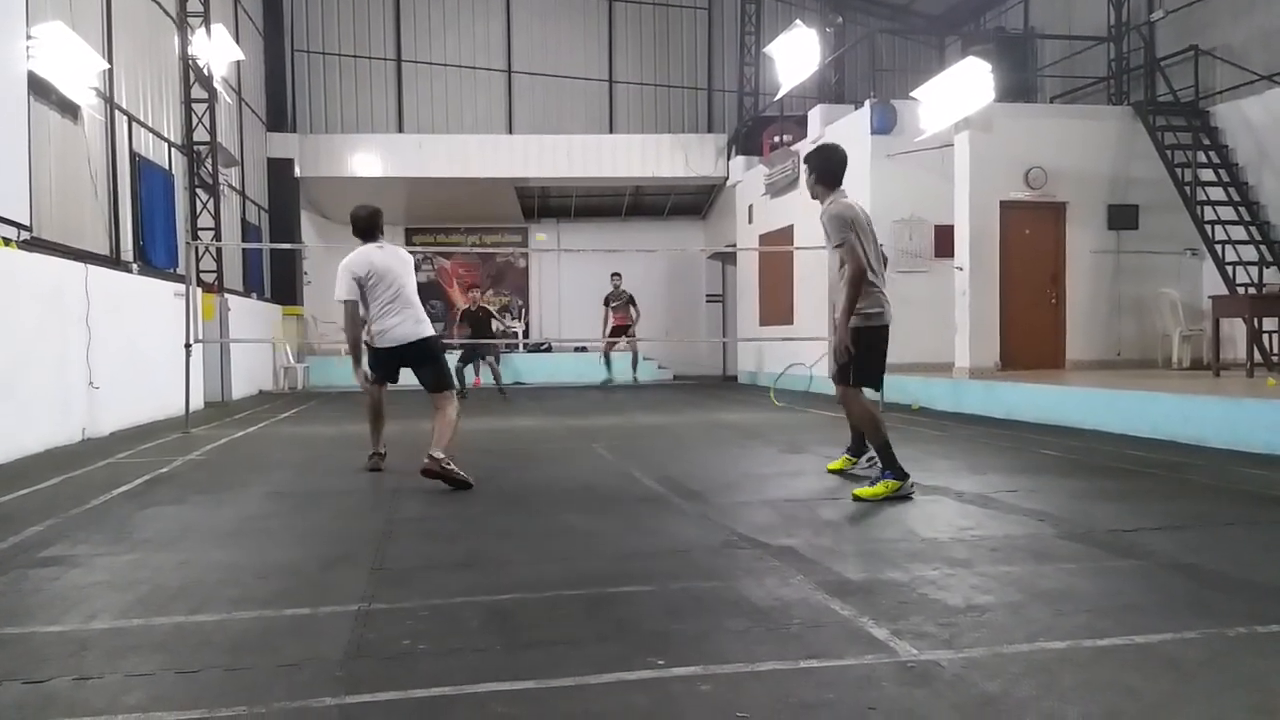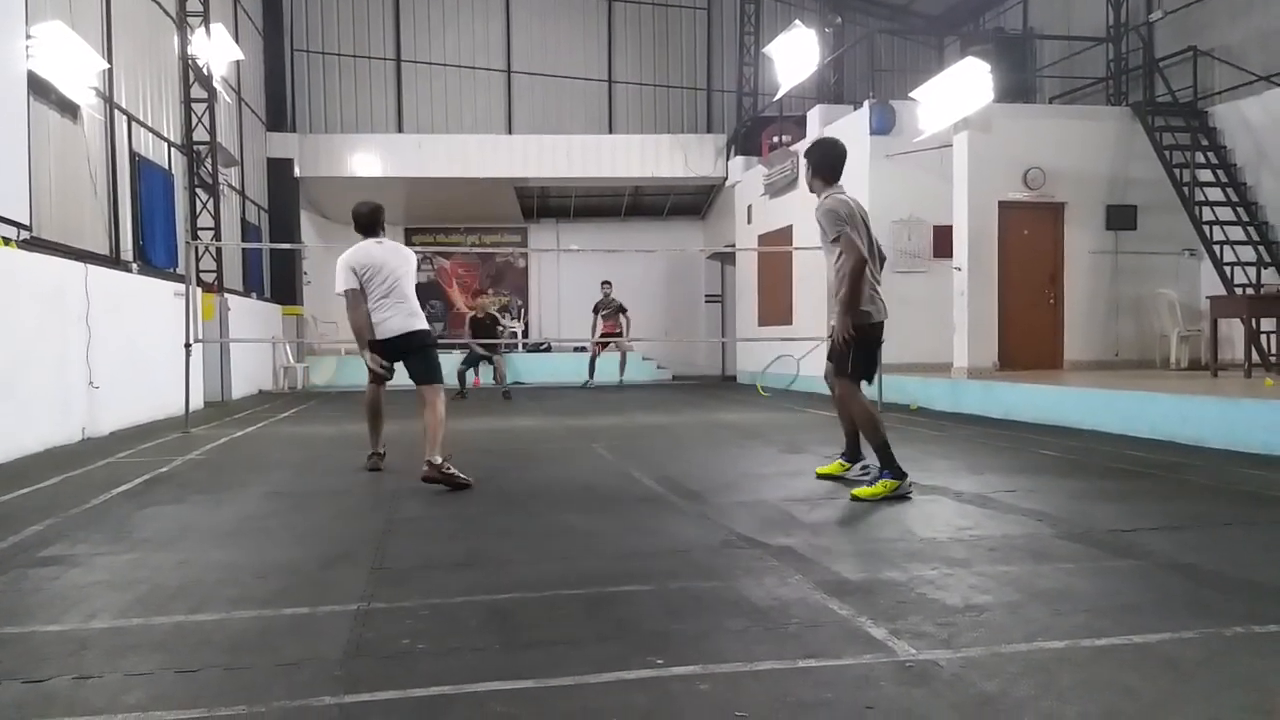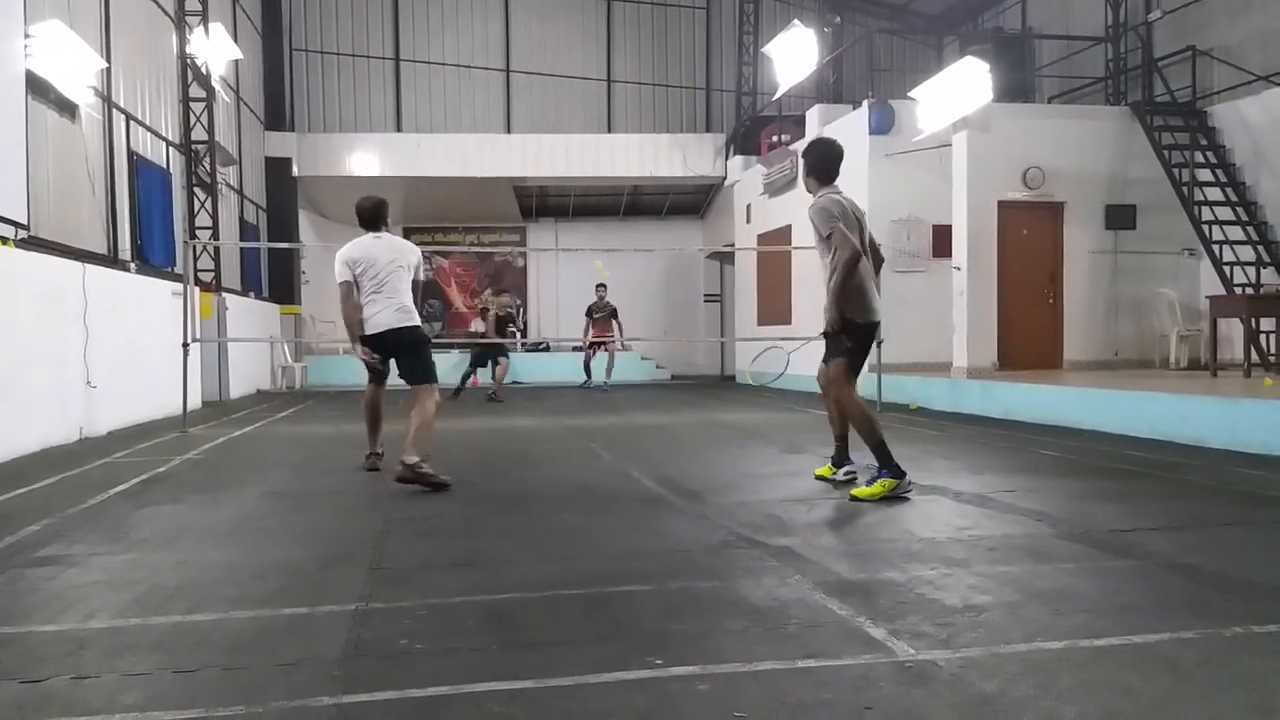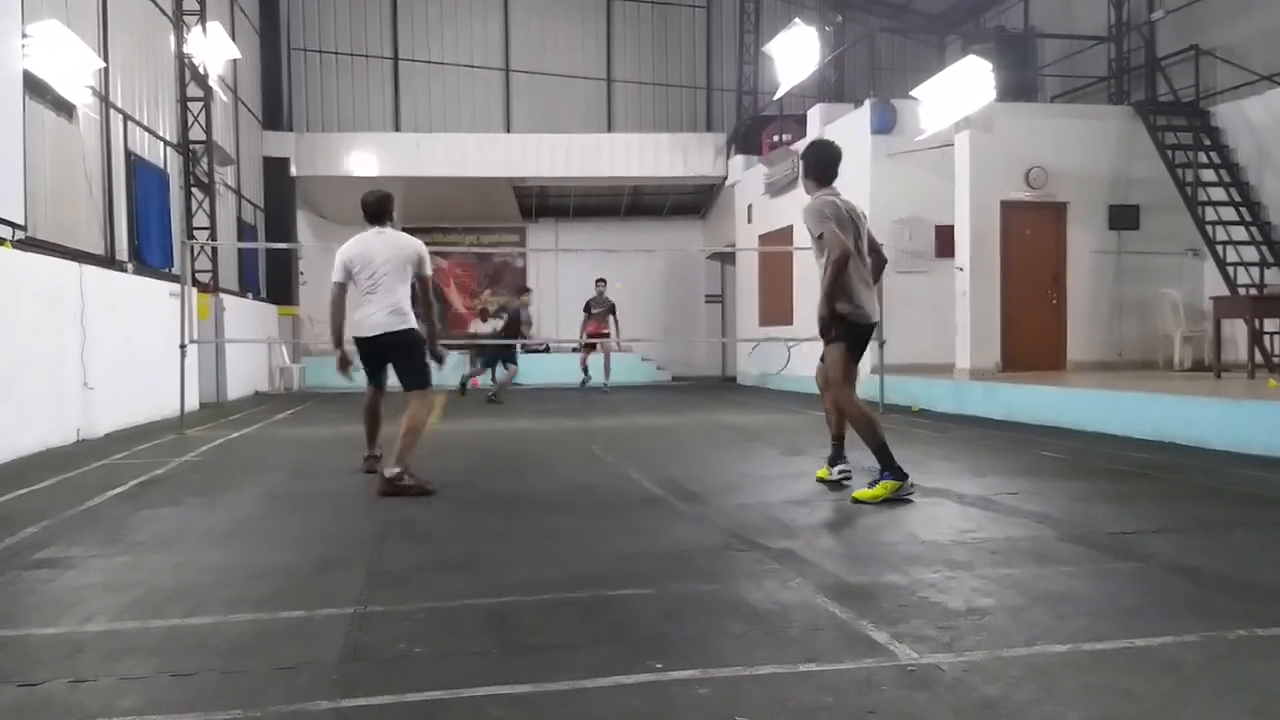
dt=0.1s
person 1, frame 1
left shoulder: (833, 212)
right shoulder: (852, 208)
left elbow: (856, 267)
right elbow: (878, 260)
left wrist: (843, 322)
left hip: (864, 318)
right hip: (869, 314)
left knee: (850, 392)
right knee: (844, 383)
left ankle: (895, 474)
right ankle: (859, 450)
person 1, frame 2
left shoulder: (828, 207)
right shoulder: (849, 203)
left elbow: (856, 258)
right elbow: (877, 256)
left wrist: (843, 315)
left hip: (857, 314)
right hip: (864, 310)
left knee: (847, 389)
right knee: (835, 378)
left ankle: (893, 474)
right ankle: (852, 458)
person 1, frame 3
left shoulder: (821, 206)
right shoulder: (850, 205)
left elbow: (850, 252)
right elbow: (876, 256)
left wrist: (834, 305)
left hip: (851, 313)
right hip: (864, 311)
left knee: (842, 390)
right knee: (827, 380)
left ankle: (892, 472)
right ankle: (840, 460)
person 1, frame 4
left shoulder: (816, 207)
right shoulder: (850, 207)
left elbow: (841, 252)
right elbow: (879, 257)
left wrist: (825, 301)
left hip: (845, 313)
right hip: (862, 311)
left knee: (840, 391)
right knee: (826, 380)
left ankle: (893, 474)
right ankle: (837, 460)
person 2, frame 1
left shoulder: (350, 264)
right shoulder: (403, 256)
left elbow: (352, 317)
left wrist: (357, 366)
left hip: (384, 340)
right hip: (422, 335)
left knee: (376, 382)
right knee: (447, 403)
left ankle: (376, 453)
right ankle: (437, 458)
person 2, frame 2
left shoulder: (348, 258)
right shoulder: (407, 253)
left elbow: (355, 307)
left wrist: (365, 351)
left hip: (379, 335)
right hip: (416, 330)
left knee: (376, 383)
right knee: (434, 398)
left ankle: (376, 452)
right ankle: (434, 461)
person 2, frame 3
left shoulder: (347, 253)
right shoulder: (409, 249)
left elbow: (348, 300)
left wrist: (358, 345)
left hip: (371, 330)
right hip: (407, 326)
left knee: (375, 385)
right knee: (427, 394)
left ankle: (374, 453)
right ankle: (412, 461)
person 2, frame 4
left shoulder: (348, 250)
right shoulder: (414, 245)
left elbow: (337, 301)
right elbow: (427, 299)
left wrist: (339, 349)
right wrist: (434, 341)
left hip: (365, 331)
right hip: (403, 328)
left knee: (375, 389)
right knee: (421, 399)
left ankle: (372, 455)
right ankle: (394, 472)
